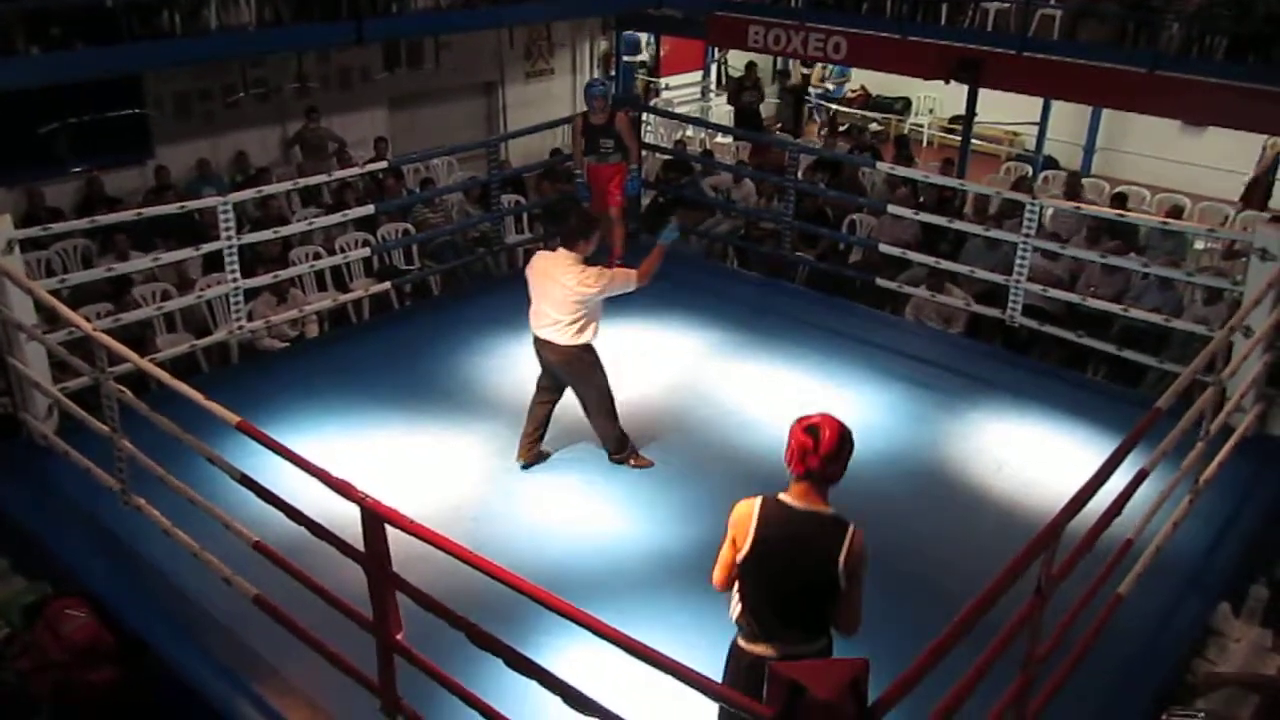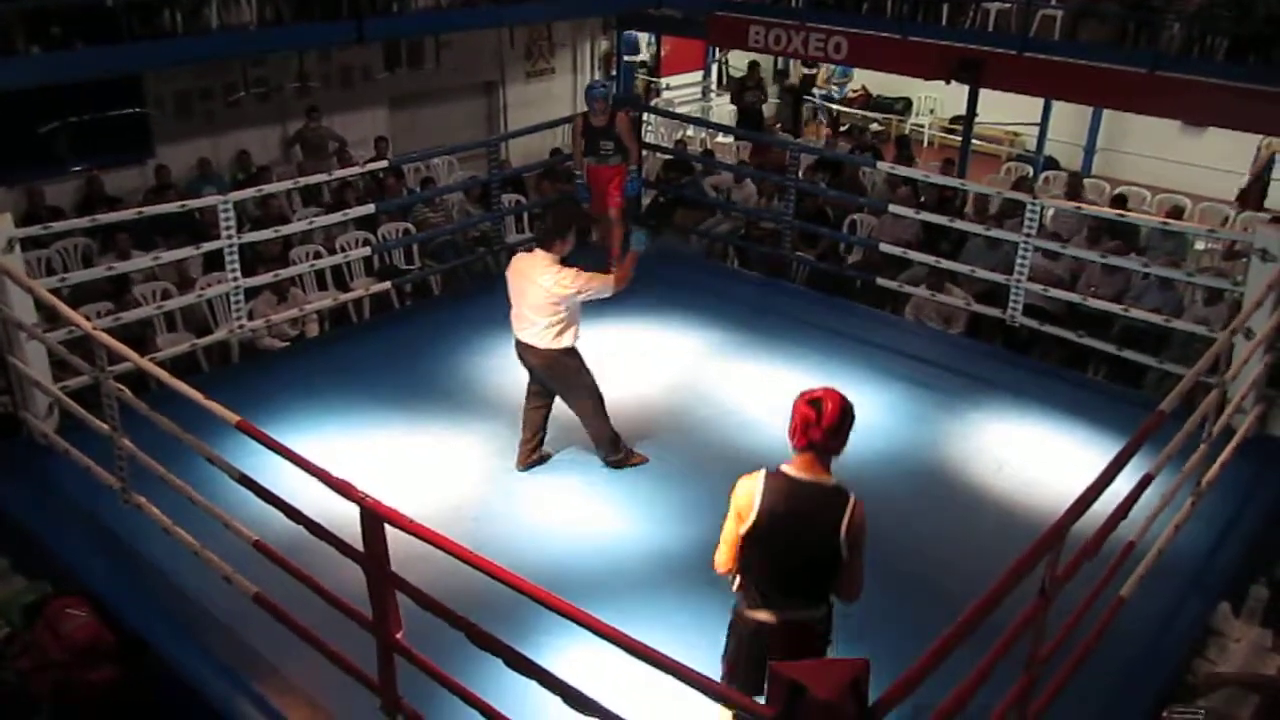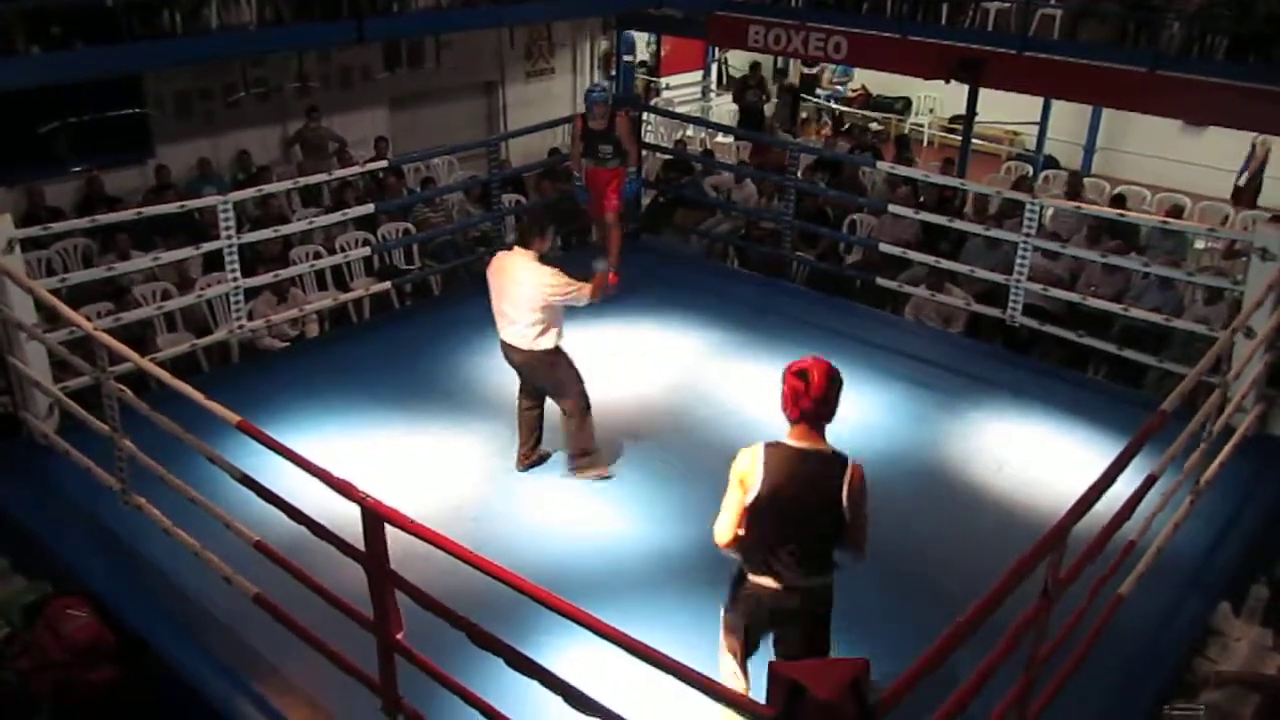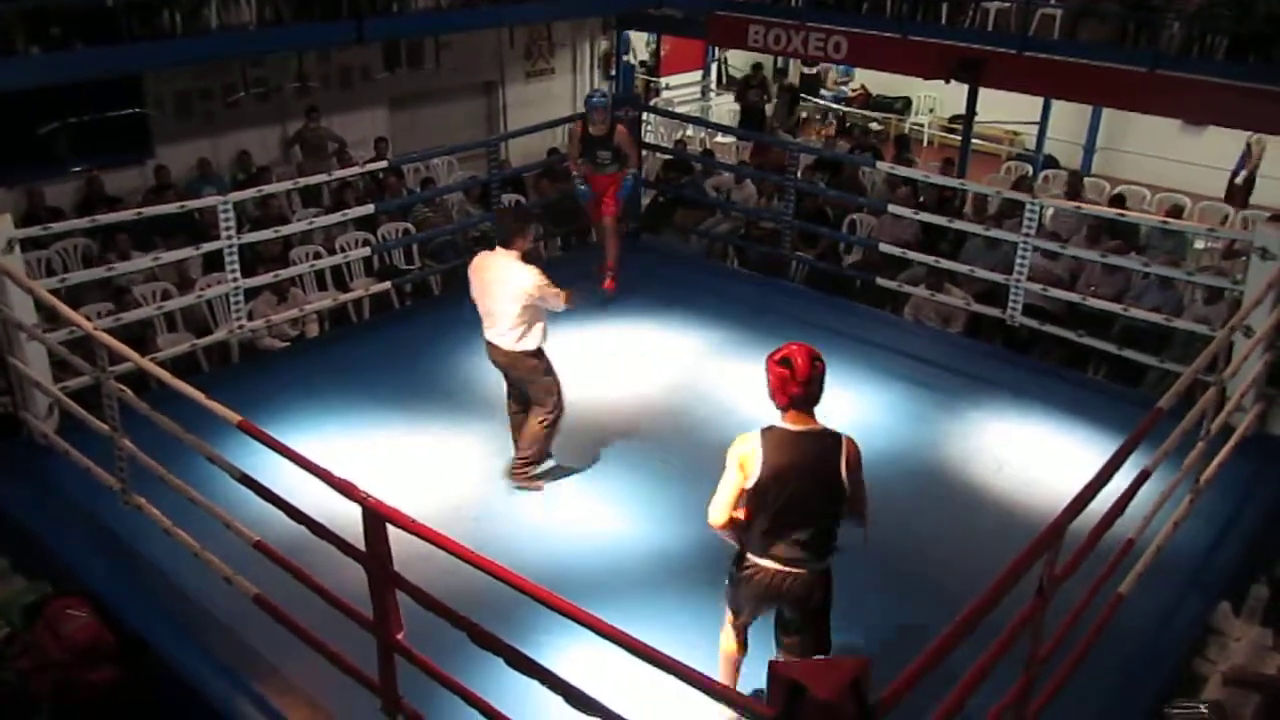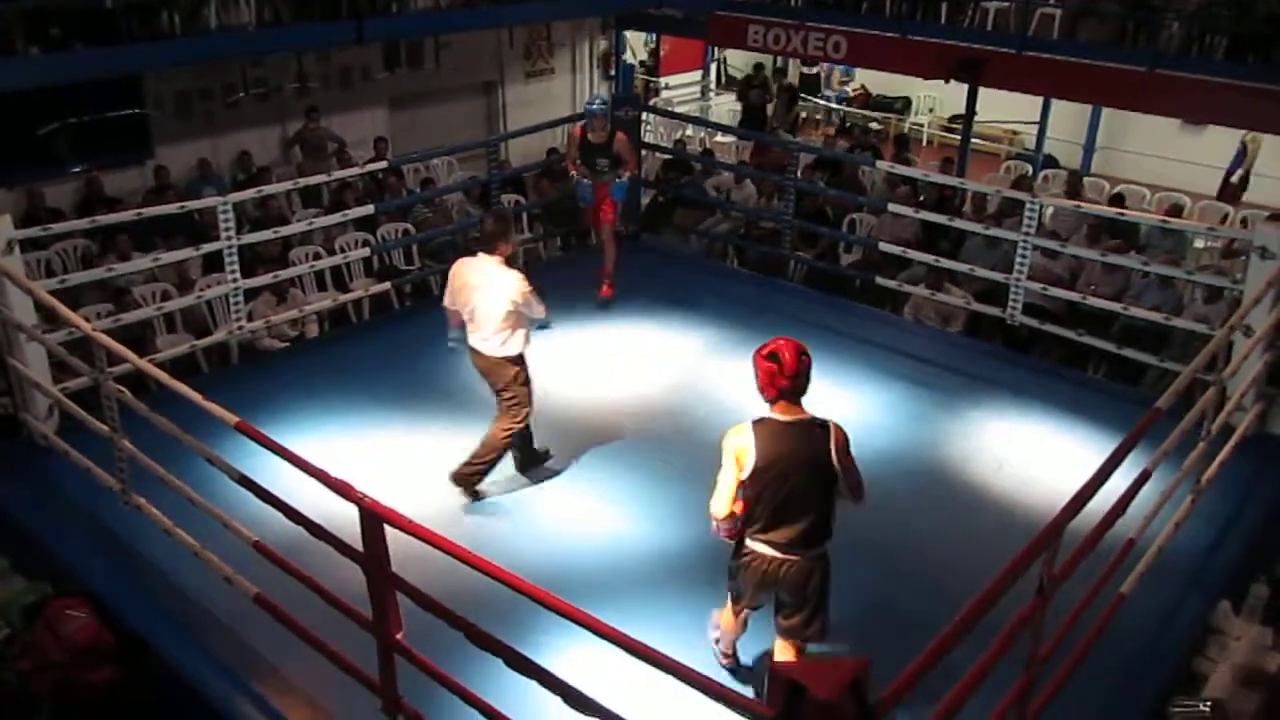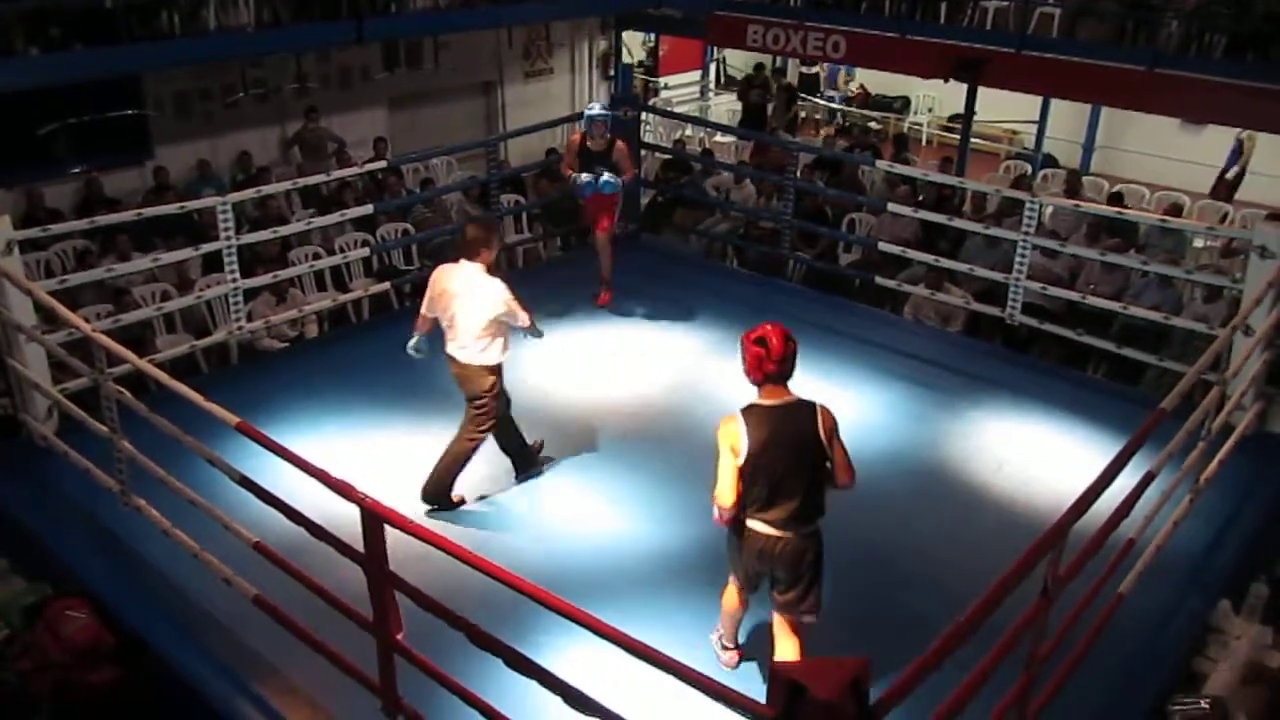
dt=0.1s
person 1, frame 1
left shoulder: (748, 514)
right shoulder: (849, 540)
left elbow: (720, 582)
right elbow: (848, 626)
left hip: (752, 658)
right hip: (811, 661)
person 1, frame 2
left shoulder: (752, 487)
right shoulder: (849, 509)
left elbow: (724, 564)
right elbow: (849, 591)
left hip: (753, 623)
right hip: (810, 629)
person 1, frame 3
left shoulder: (751, 460)
right shoulder: (850, 474)
left elbow: (723, 537)
right elbow: (856, 547)
left hip: (756, 590)
right hip: (812, 597)
left knee: (734, 648)
person 1, frame 4
left shoulder: (749, 446)
right shoulder: (843, 449)
left elbow: (718, 518)
right elbow: (859, 516)
left wrist: (743, 522)
left hip: (757, 570)
right hip: (811, 578)
left knee: (737, 620)
right knee: (793, 664)
left ankle: (728, 687)
person 1, frame 5
left shoulder: (742, 437)
right shoulder: (832, 435)
left elbow: (721, 510)
right elbow: (855, 493)
left wrist: (731, 522)
left hip: (756, 557)
right hip: (808, 564)
left knee: (738, 604)
right knee: (789, 650)
left ankle: (725, 648)
person 1, frame 6
left shoulder: (737, 425)
right shoulder: (819, 416)
left elbow: (726, 500)
right elbow: (845, 479)
left wrist: (721, 509)
left hip: (753, 535)
right hip: (802, 542)
left knee: (739, 585)
right knee: (789, 625)
left ankle: (728, 645)
person 2, frame 1
left shoulder: (538, 260)
right shoulder: (588, 278)
right elbow: (641, 278)
right wrist: (663, 244)
left hip: (541, 341)
right hip: (572, 350)
left knee: (546, 393)
right knee: (600, 401)
left ankle: (528, 450)
right ankle: (622, 452)
person 2, frame 2
left shoulder: (517, 263)
right shoulder: (564, 279)
right elbow: (617, 282)
right wrist: (635, 250)
left hip: (523, 344)
right hip: (554, 353)
left knee: (538, 398)
right knee: (588, 401)
left ankle: (527, 454)
right ankle: (615, 454)
person 2, frame 3
left shoulder: (498, 262)
right shoulder: (545, 278)
right elbow: (592, 293)
right wrist: (603, 270)
left hip: (509, 344)
right hip: (538, 353)
left knee: (531, 398)
right knee: (575, 401)
left ankle: (527, 455)
right ankle: (583, 462)
person 2, frame 4
left shoulder: (479, 262)
right shoulder: (528, 277)
right elbow: (561, 303)
right wrist: (566, 295)
left hip: (494, 345)
right hip: (523, 353)
left knee: (519, 402)
right knee: (549, 406)
left ankle: (524, 454)
right ankle: (522, 469)
person 2, frame 5
left shoulder: (460, 268)
right shoulder: (513, 281)
left elbow: (451, 307)
right elbow: (539, 312)
left wrist: (455, 332)
right wrist: (537, 312)
left hip: (477, 350)
right hip: (504, 359)
left knee: (509, 408)
right knee: (514, 418)
left ankle: (528, 457)
right ankle: (468, 474)
person 2, frame 6
left shoulder: (441, 274)
right shoulder: (493, 289)
left elbow: (427, 312)
right elbow: (524, 321)
left wrist: (418, 337)
right wrist: (537, 331)
left hip: (456, 358)
right hip: (481, 368)
left knee: (500, 410)
right knee: (474, 430)
left ankle: (525, 460)
right ankle: (436, 491)
person 3, frame 1
left shoulder: (619, 118)
right shoulder: (580, 121)
left elbow: (632, 145)
right elbow: (578, 150)
left wrist: (634, 174)
right wrist: (579, 178)
left hip: (616, 168)
right hip: (594, 170)
left knee: (615, 213)
right knee: (599, 212)
left ankle: (618, 258)
right ankle: (607, 253)
person 3, frame 2
left shoulder: (620, 119)
right shoulder: (581, 122)
left elbow: (633, 147)
right elbow: (577, 152)
left wrist: (633, 175)
right wrist: (579, 180)
left hip: (616, 170)
right hip: (594, 171)
left knee: (614, 216)
right knee: (600, 216)
left ankle: (615, 262)
person 3, frame 3
left shoulder: (619, 122)
right shoulder: (579, 124)
left elbow: (632, 150)
right elbow: (576, 153)
left wrist: (632, 177)
right wrist: (578, 181)
left hip: (614, 174)
right hip: (592, 174)
left knee: (611, 219)
right knee: (598, 218)
left ankle: (612, 268)
right ankle: (606, 253)
person 3, frame 4
left shoulder: (619, 131)
right shoulder: (578, 129)
left elbow: (633, 154)
right elbow: (573, 157)
left wrist: (629, 177)
right wrist: (578, 181)
left hip: (613, 180)
right hip: (590, 180)
left knee: (609, 225)
right knee: (597, 224)
left ankle: (610, 274)
right ankle: (607, 255)
person 3, frame 5
left shoulder: (618, 138)
right shoulder: (577, 134)
left elbow: (632, 161)
right elbow: (571, 160)
left wrist: (623, 178)
right wrist: (578, 178)
left hip: (611, 187)
right hip: (588, 186)
left knee: (607, 232)
right knee: (596, 228)
left ankle: (607, 281)
right ankle: (607, 264)
person 3, frame 6
left shoulder: (618, 147)
right shoulder: (576, 141)
left elbow: (629, 171)
right elbow: (566, 167)
left wrist: (617, 181)
right wrist: (576, 178)
left hip: (608, 195)
right hip: (588, 194)
left knee: (603, 239)
right knee: (597, 236)
left ankle: (606, 287)
right ankle: (605, 268)
